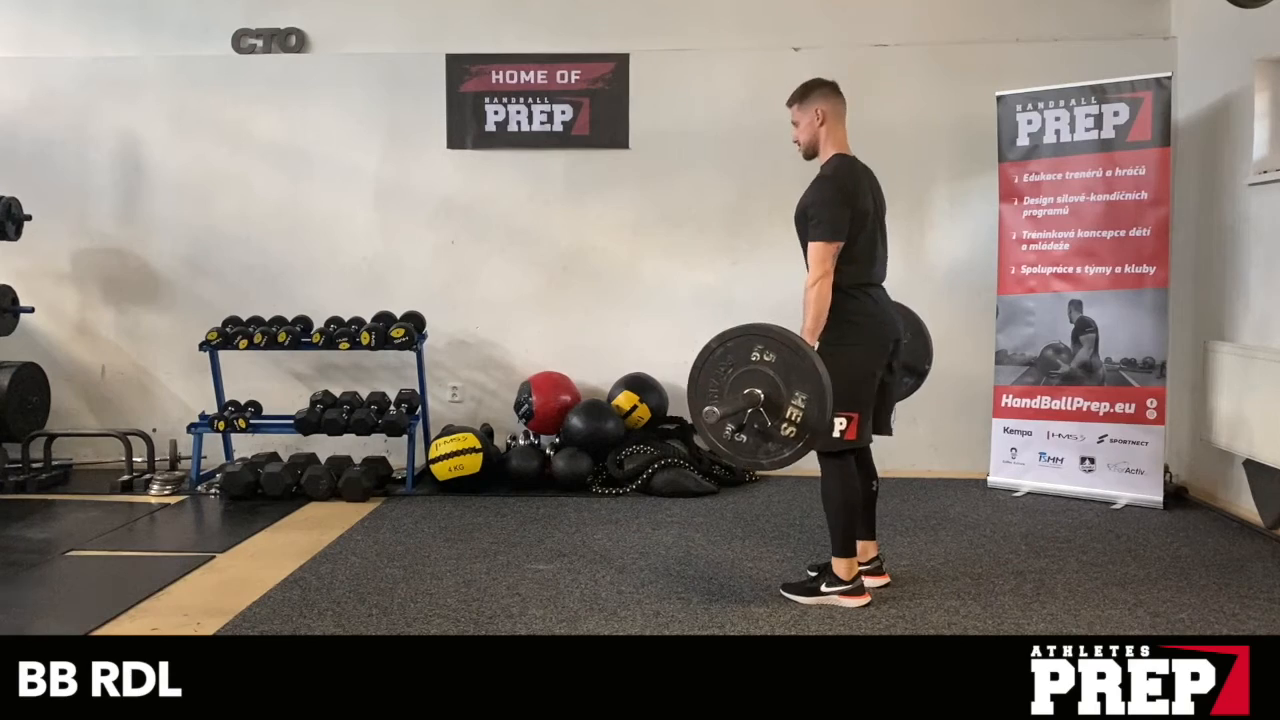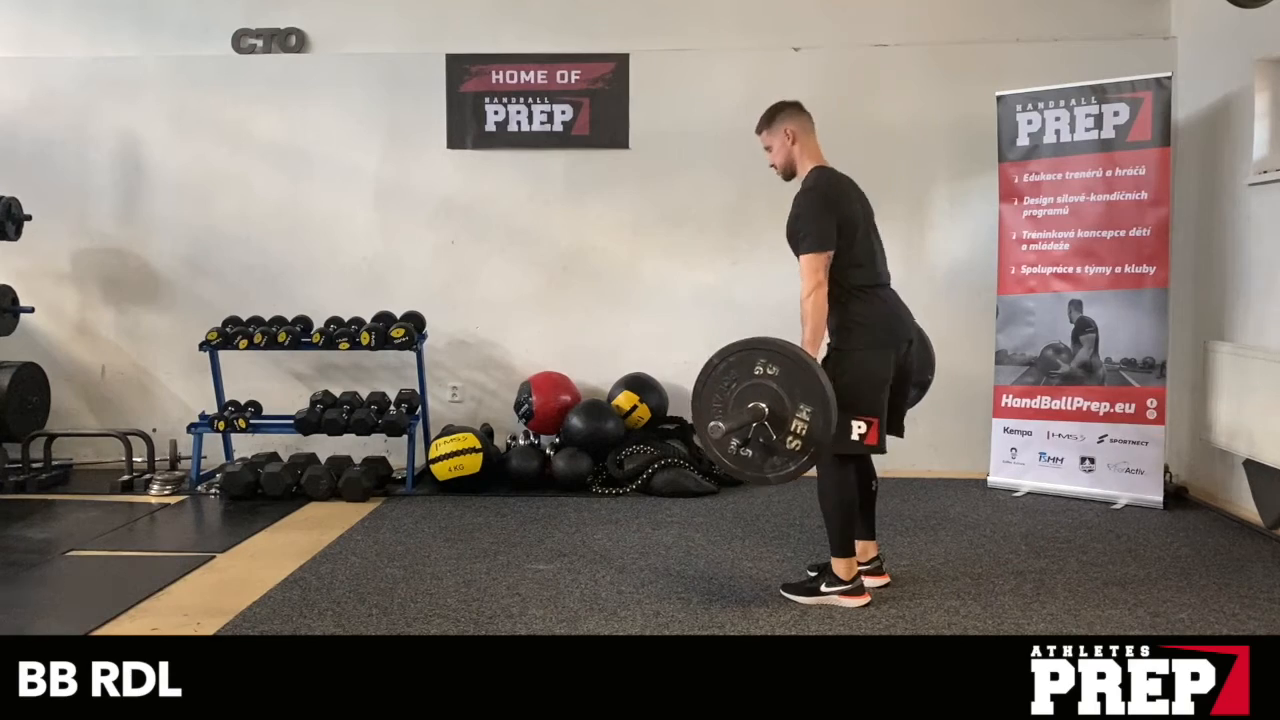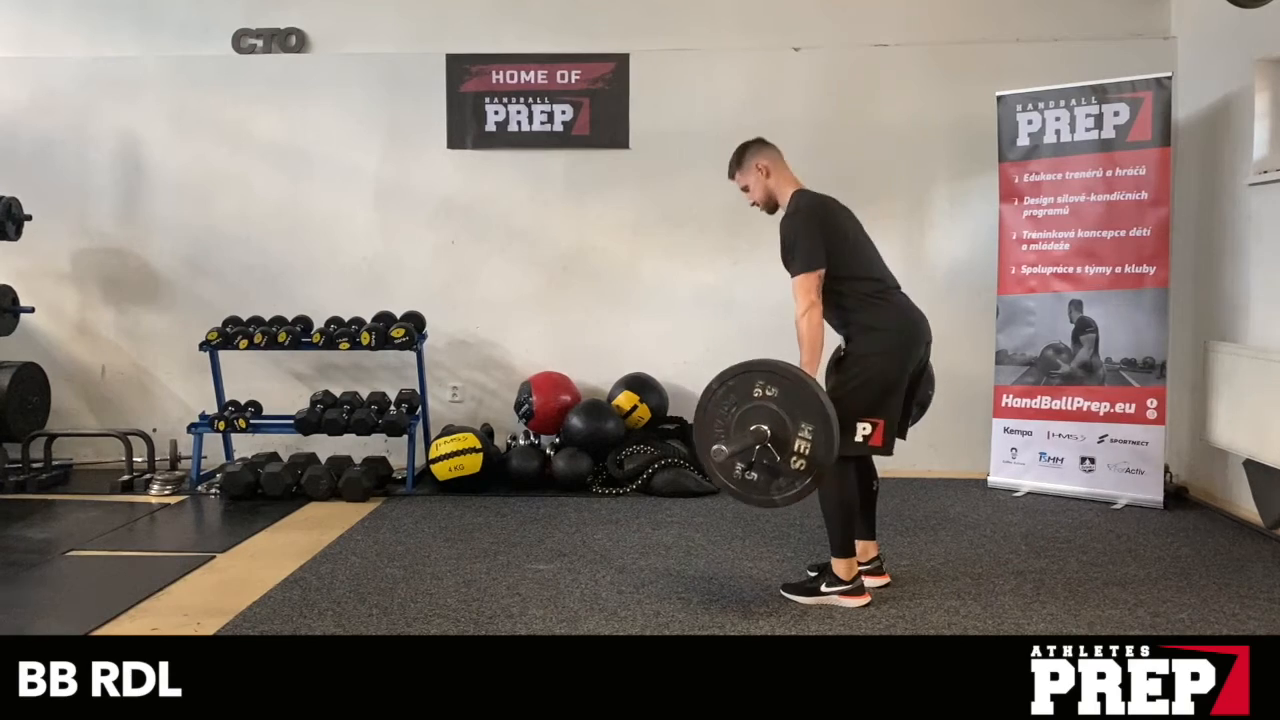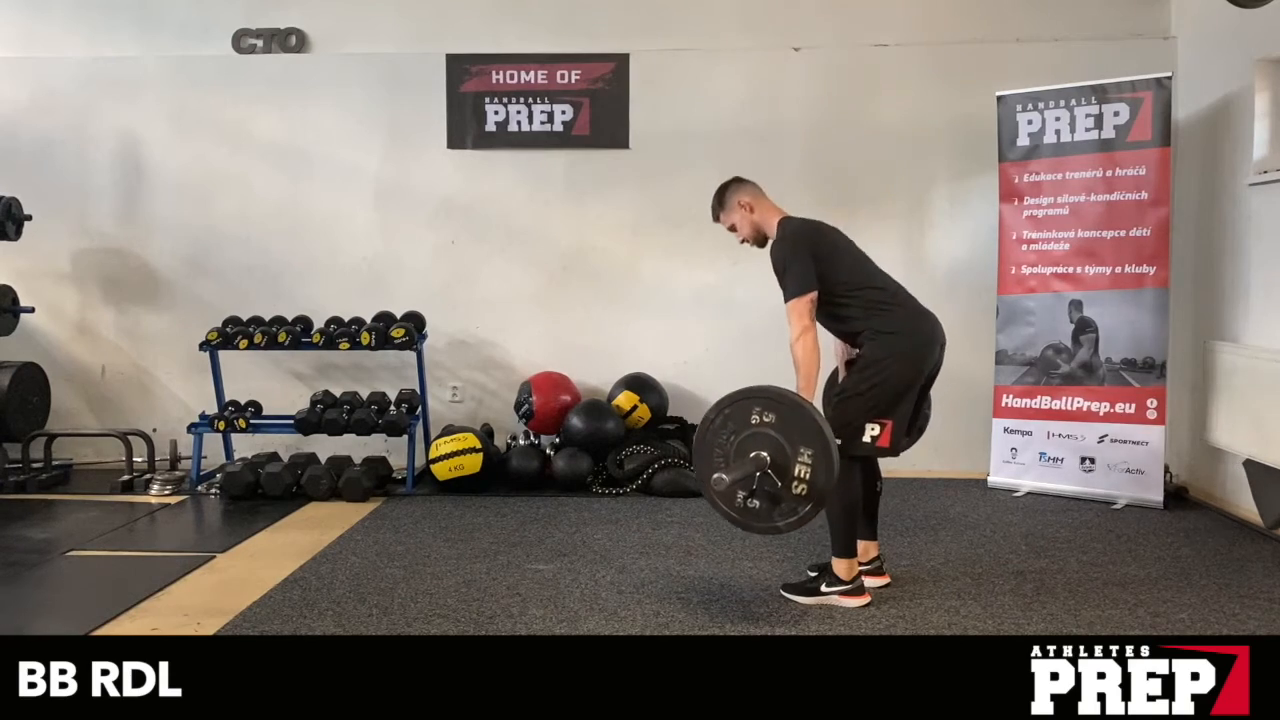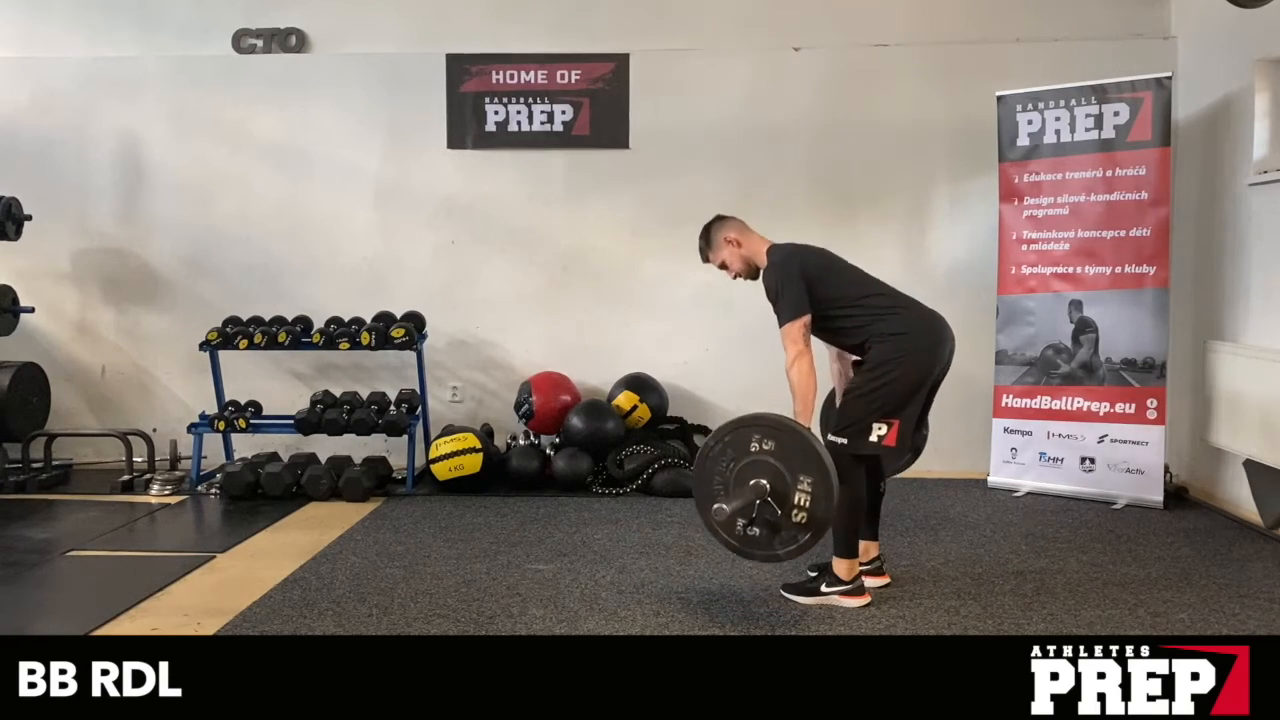
dt=0.2s
person 1, frame 1
left shoulder: (830, 184)
right shoulder: (861, 177)
left elbow: (821, 276)
left wrist: (804, 349)
left hip: (850, 334)
right hip: (876, 325)
left knee: (835, 450)
right knee: (854, 447)
left ankle: (844, 578)
right ankle: (867, 558)
person 1, frame 2
left shoulder: (814, 196)
right shoulder: (841, 187)
left elbow: (815, 287)
left wrist: (806, 362)
right wrist: (817, 355)
left hip: (865, 336)
right hip: (887, 325)
left knee: (833, 448)
right knee: (850, 448)
left ankle: (844, 578)
right ankle: (867, 558)
person 1, frame 3
left shoulder: (799, 217)
right shoulder: (822, 208)
left elbow: (809, 306)
right wrist: (821, 376)
left hip: (882, 340)
right hip: (905, 331)
left knee: (831, 450)
right knee: (850, 448)
left ankle: (843, 578)
right ankle: (867, 558)
person 1, frame 4
left shoulder: (789, 243)
right shoulder: (808, 234)
left elbow: (803, 330)
right wrist: (849, 376)
left hip: (898, 343)
right hip: (920, 336)
left knee: (838, 448)
right knee: (855, 448)
left ankle: (844, 578)
right ankle: (868, 559)
person 1, frame 5
left shoulder: (780, 269)
right shoulder: (797, 260)
left elbow: (798, 355)
right elbow: (839, 340)
left wrist: (801, 432)
right wrist: (847, 404)
left hip: (906, 345)
right hip: (928, 337)
left knee: (844, 448)
right knee: (858, 445)
left ankle: (844, 578)
right ankle: (868, 559)
